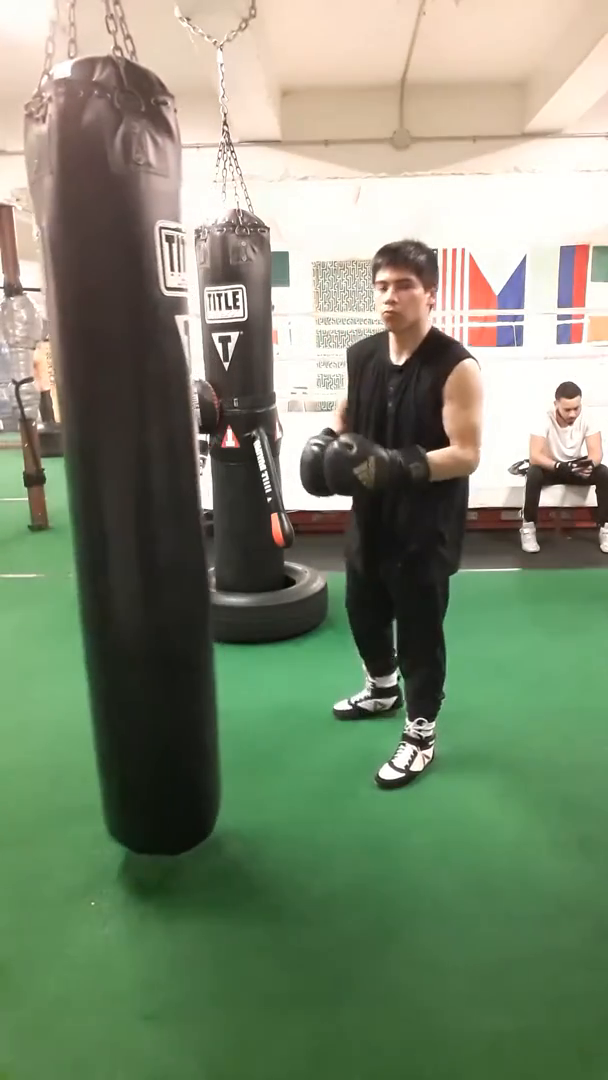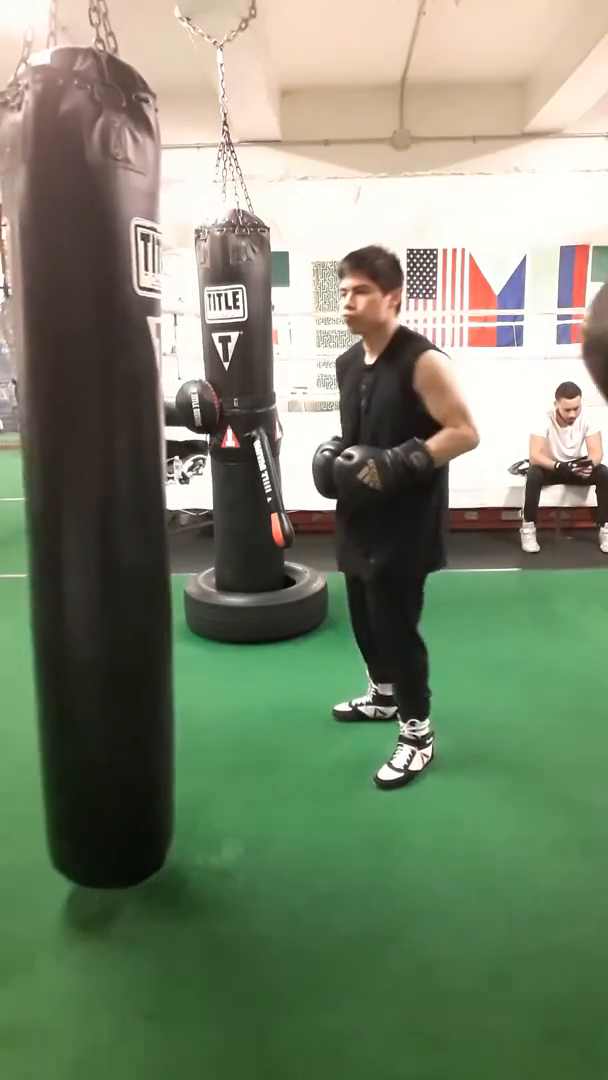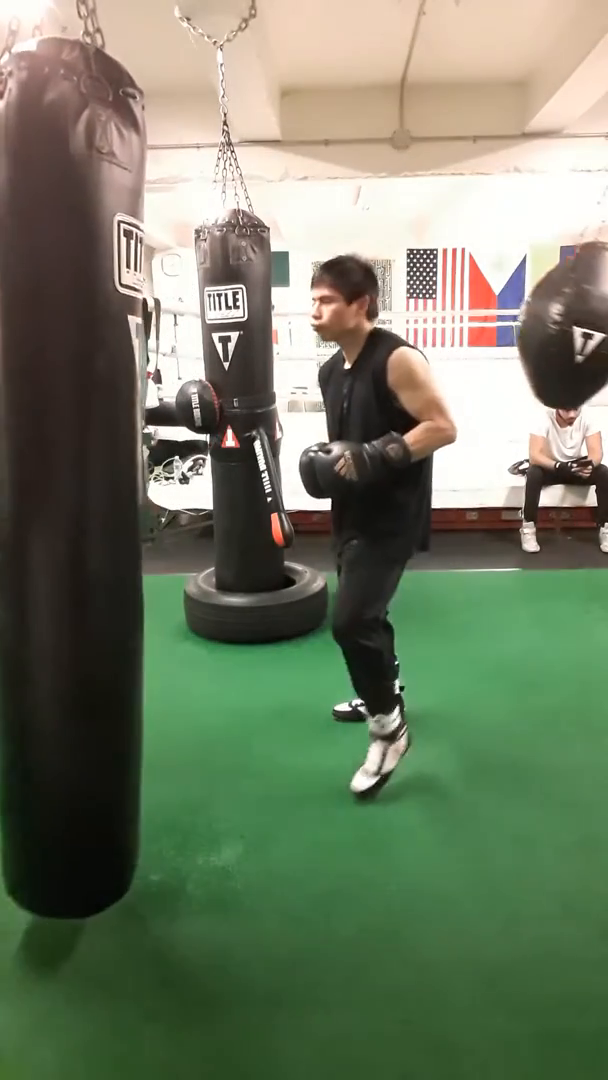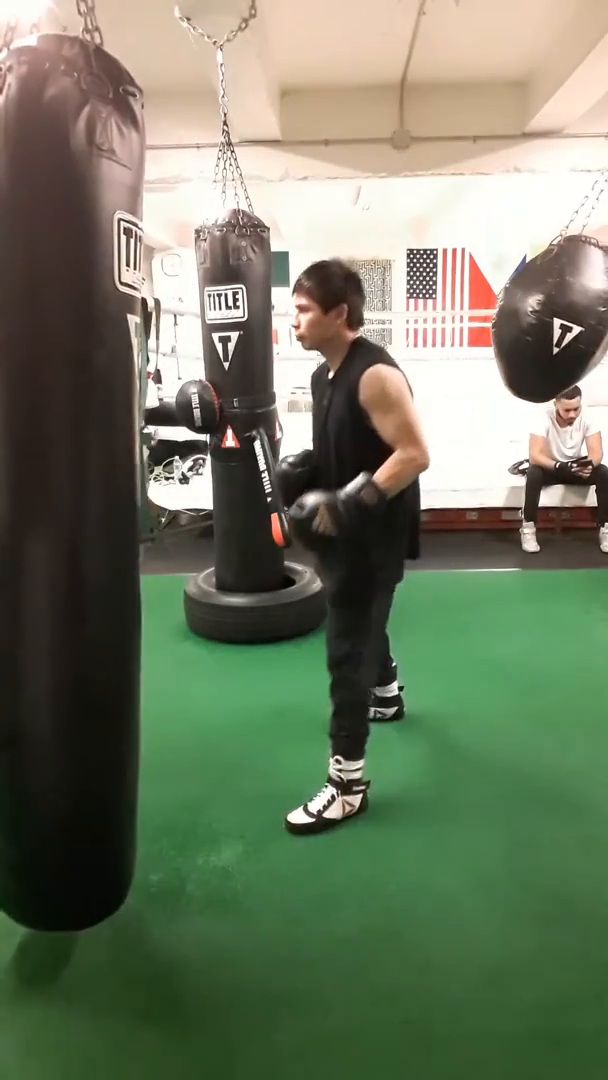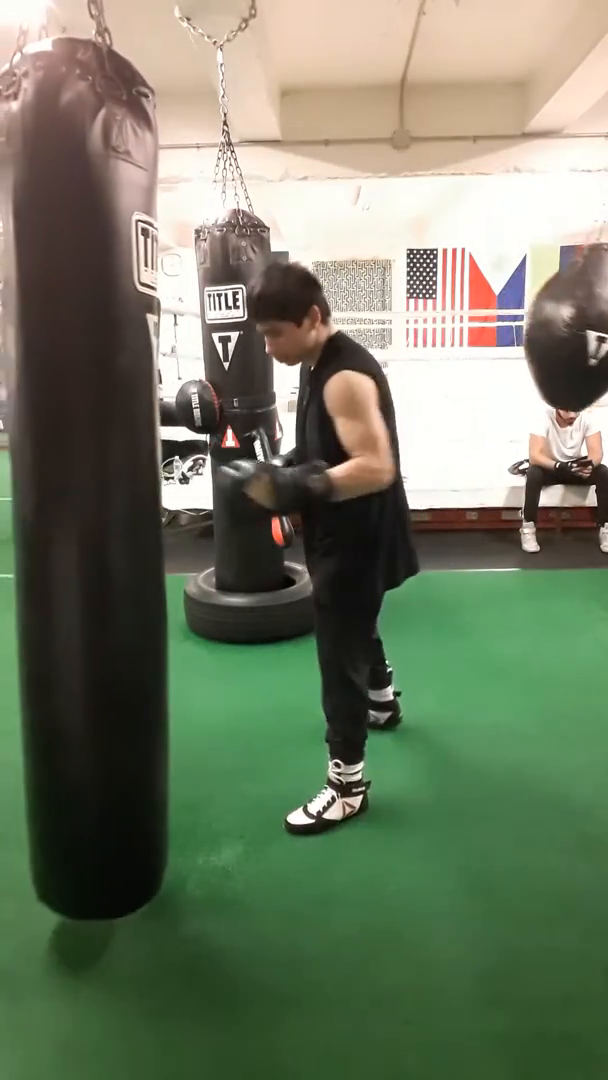
dt=0.3s
person 1, frame 1
left shoulder: (457, 368)
right shoulder: (362, 356)
left elbow: (466, 455)
left wrist: (393, 465)
right wrist: (329, 447)
left hip: (426, 529)
right hip: (370, 519)
left knee: (420, 631)
right knee: (364, 613)
left ankle: (420, 736)
right ankle: (383, 690)
person 1, frame 2
left shoulder: (423, 361)
right shoulder: (348, 363)
left elbow: (465, 434)
left wrist: (398, 463)
right wrist: (335, 454)
left hip: (404, 524)
right hip: (359, 519)
left knee: (397, 629)
right knee: (366, 619)
left ankle: (417, 734)
right ankle: (384, 696)
person 1, frame 3
left shoulder: (397, 358)
right shoulder: (332, 370)
left elbow: (442, 427)
left wrist: (375, 457)
right wrist: (323, 458)
left hip: (391, 514)
right hip: (353, 512)
left knee: (351, 619)
right knee: (362, 614)
left ankle: (387, 727)
right ankle: (384, 692)
person 1, frame 4
left shoulder: (375, 374)
right shoulder: (326, 373)
left elbow: (414, 455)
left wrist: (348, 506)
right wrist: (305, 469)
left hip: (371, 537)
right hip: (345, 534)
left knee: (345, 650)
right knee: (364, 623)
left ankle: (347, 782)
right ankle: (386, 694)
person 1, frame 5
left shoulder: (347, 376)
right shoulder: (317, 365)
left elbow: (376, 468)
left wrist: (289, 484)
right wrist: (278, 473)
left hip: (359, 540)
right hip: (342, 534)
left knee: (338, 657)
right knee: (353, 628)
left ankle: (348, 784)
right ankle: (380, 700)
